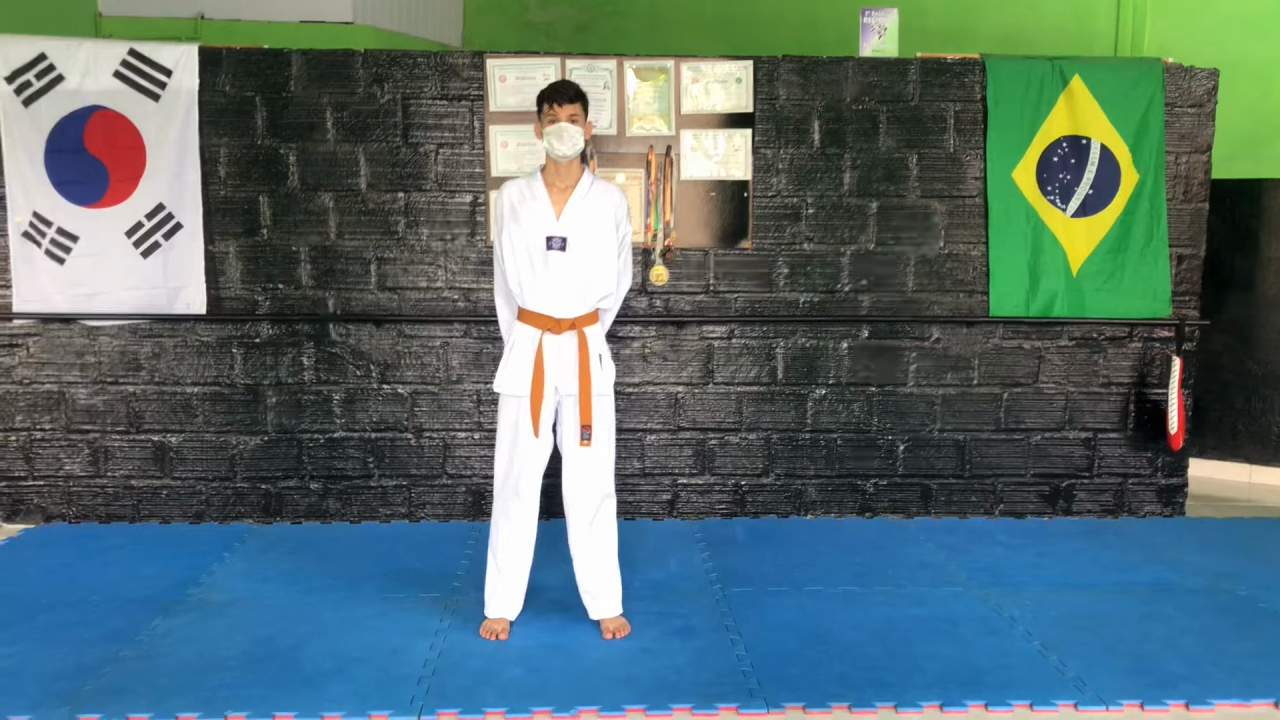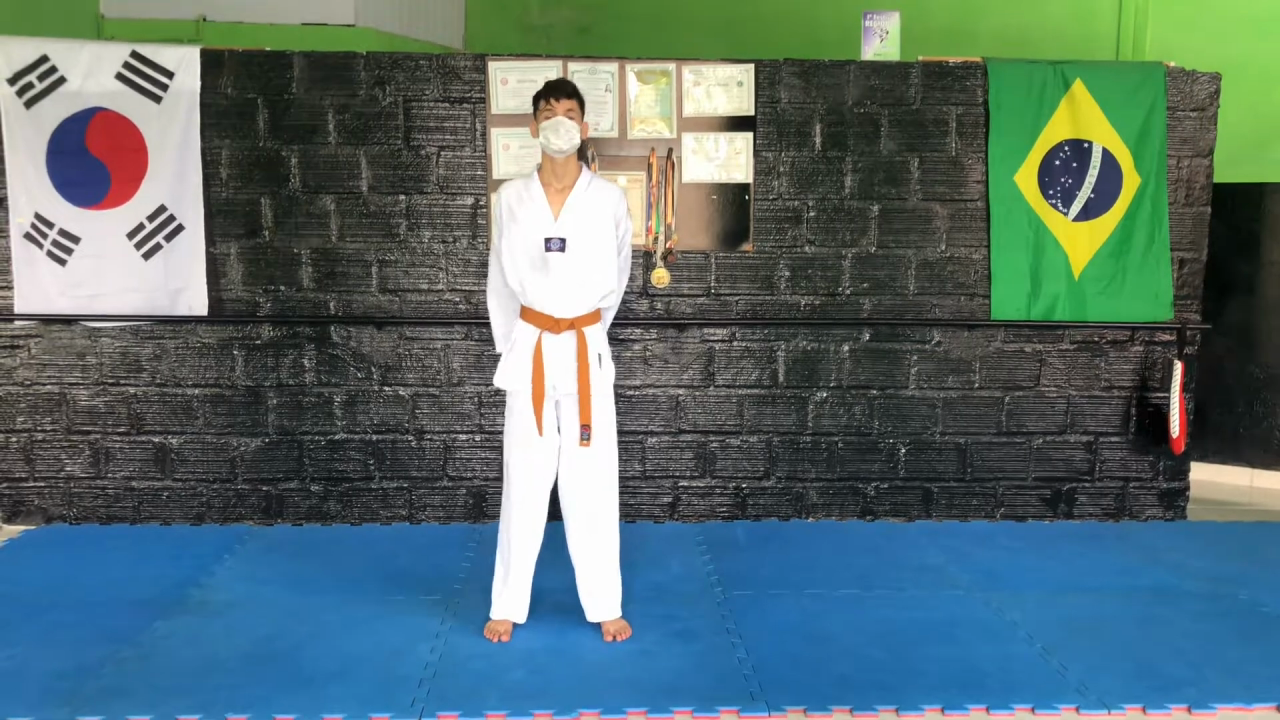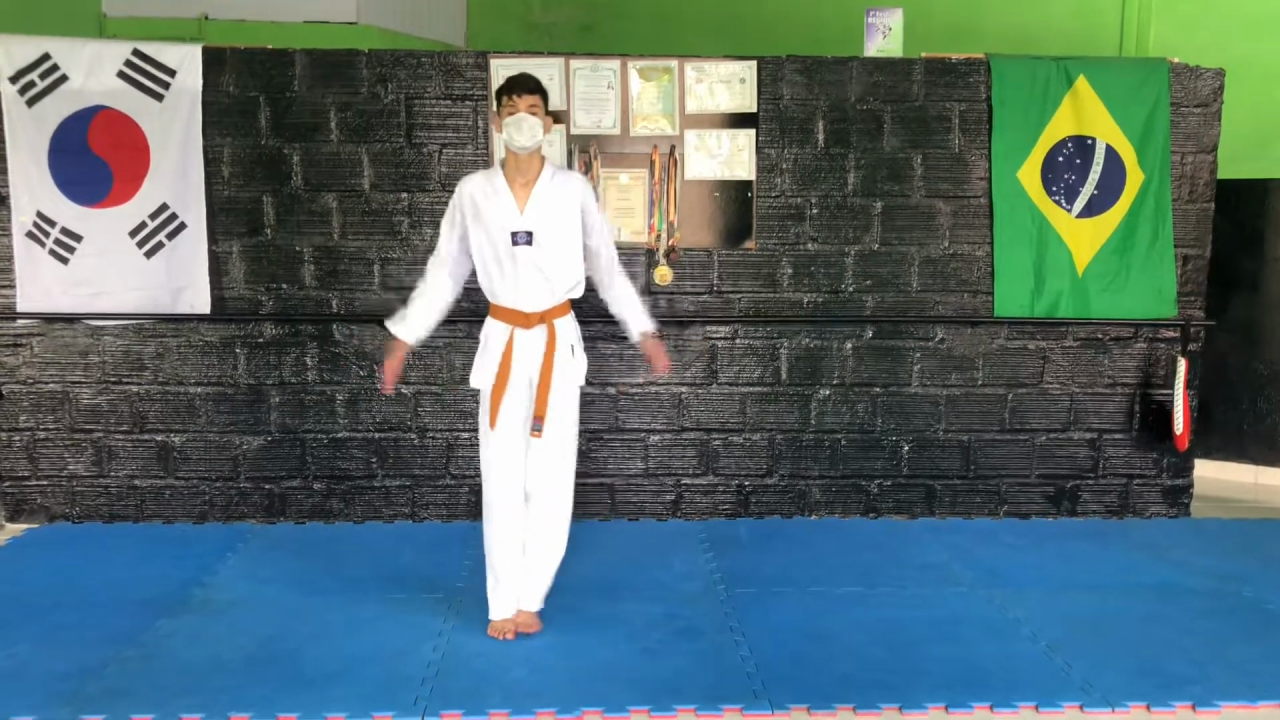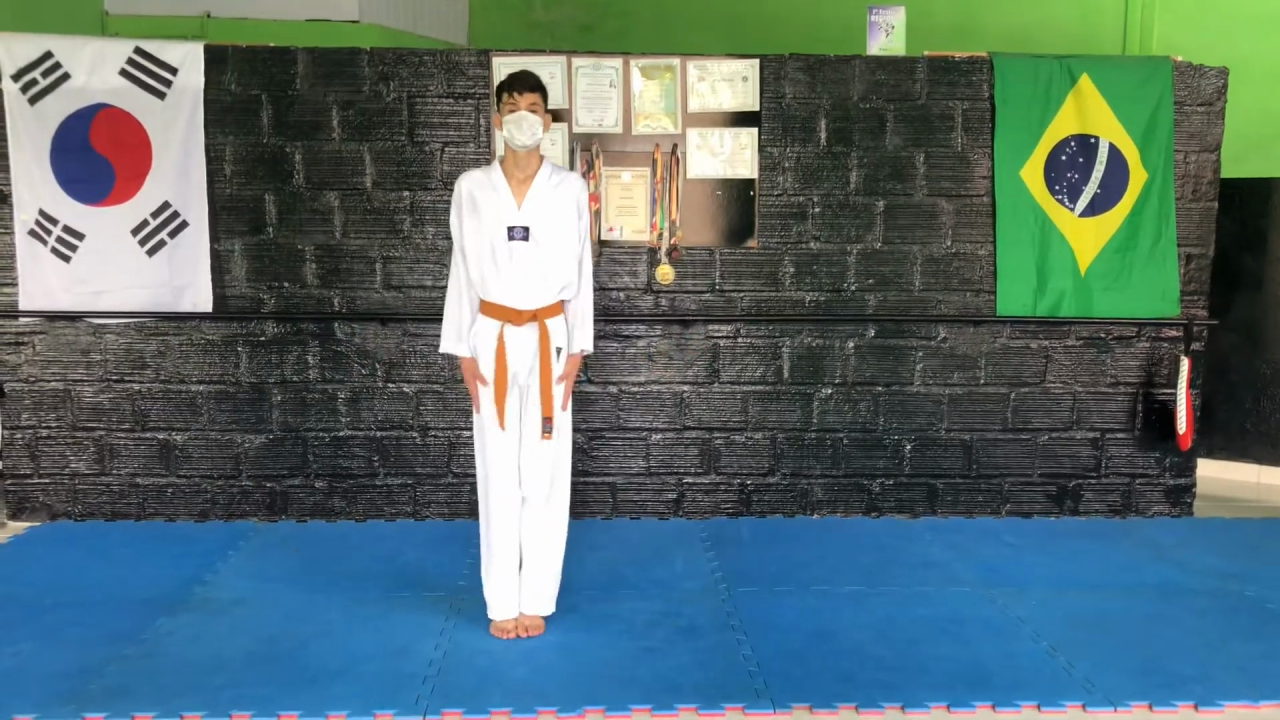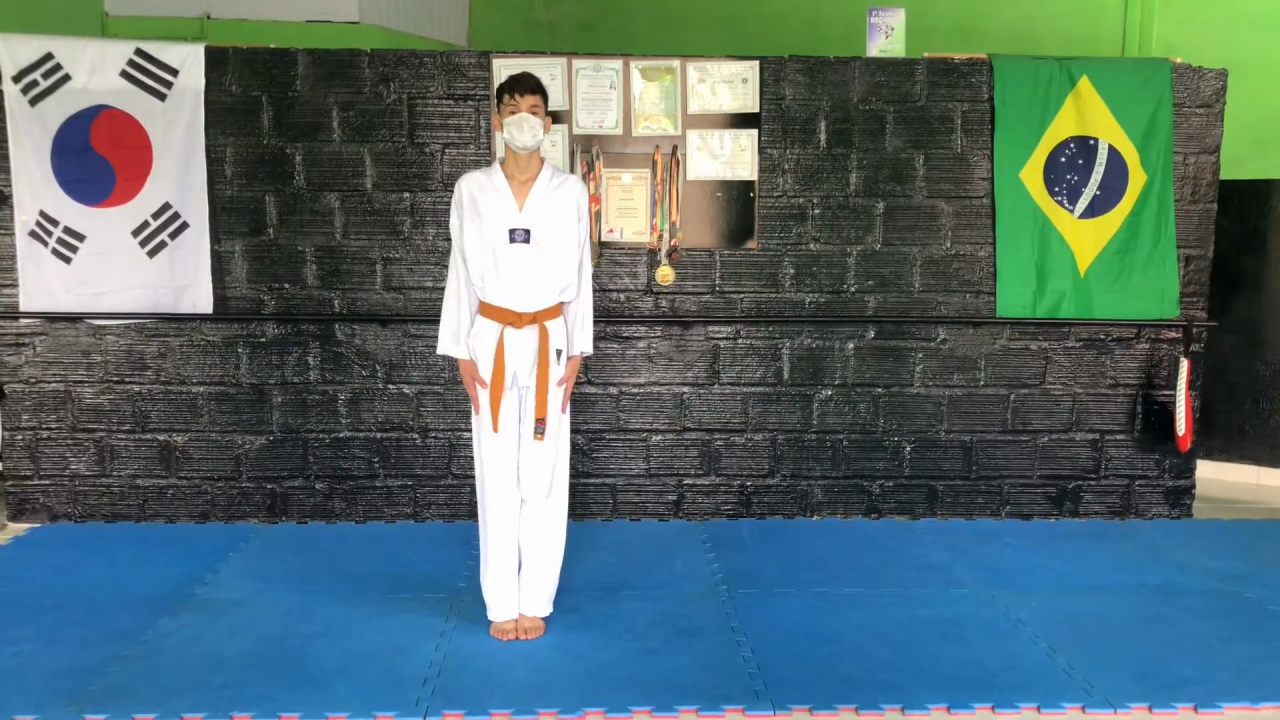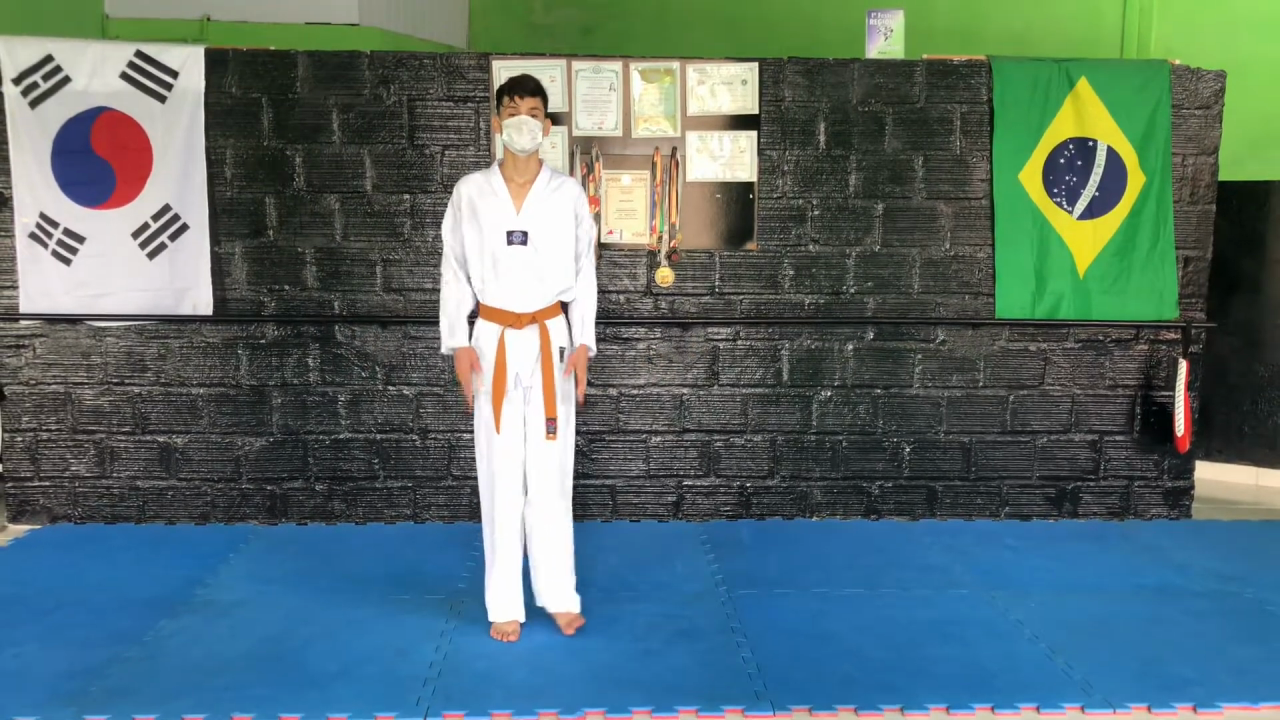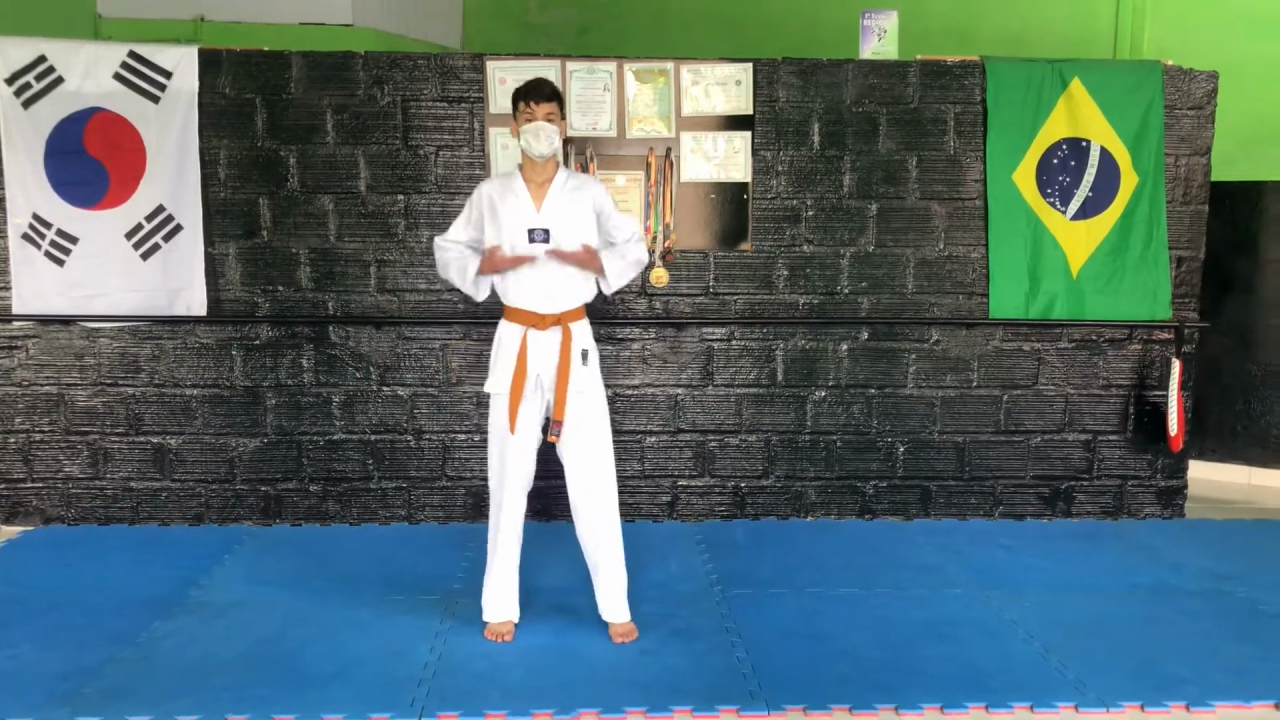
dt=0.5s
person 1, frame 1
left shoulder: (609, 199)
right shoulder: (512, 197)
left elbow: (619, 280)
right elbow: (504, 281)
left wrist: (583, 334)
right wrist: (523, 340)
left hip: (585, 350)
right hip: (528, 349)
left knee: (591, 481)
right knee: (516, 480)
left ankle: (604, 603)
right ankle: (502, 603)
person 1, frame 2
left shoulder: (607, 196)
right shoulder: (510, 198)
left elbow: (615, 275)
right elbow: (501, 280)
left wrist: (584, 332)
right wrist: (510, 346)
left hip: (584, 349)
right hip: (529, 349)
left knee: (591, 483)
right knee: (524, 481)
left ankle: (604, 606)
right ankle: (507, 606)
person 1, frame 3
left shoulder: (573, 189)
right shoulder: (472, 192)
left elbow: (604, 261)
right elbow: (445, 267)
left wrist: (641, 329)
right wrist: (404, 337)
left hip: (557, 340)
right hip: (502, 342)
left knee: (550, 478)
right knee: (501, 478)
left ankle: (530, 598)
right ankle: (504, 601)
person 1, frame 4
left shoulder: (570, 188)
right shoulder: (471, 187)
left elbow: (581, 273)
right elbow: (463, 273)
left wrist: (578, 350)
right wrist: (463, 352)
left hip: (550, 341)
right hip: (492, 339)
left knee: (545, 477)
right knee: (498, 475)
left ankle: (535, 601)
right ankle: (502, 603)
person 1, frame 5
left shoulder: (570, 190)
right shoulder: (472, 189)
left elbow: (580, 275)
right elbow: (462, 273)
left wrist: (577, 351)
right wrist: (461, 352)
left hip: (548, 341)
right hip: (492, 342)
left knee: (544, 477)
right knee: (497, 475)
left ankle: (535, 601)
right ankle: (501, 604)
person 1, frame 6
left shoulder: (568, 192)
right shoulder: (470, 191)
left elbow: (584, 268)
right elbow: (454, 269)
left wrist: (583, 340)
right wrist: (459, 341)
left hip: (550, 340)
right hip: (492, 343)
left knee: (550, 477)
right knee: (500, 478)
left ankle: (559, 595)
right ankle: (504, 605)
person 1, frame 7
left shoulder: (589, 192)
right shoulder: (490, 194)
left elbow: (635, 247)
right elbow: (447, 251)
left wrist: (600, 263)
right wrist: (481, 268)
left hip: (572, 342)
right hip: (516, 343)
left knee: (592, 477)
right knee: (508, 479)
left ankle: (615, 606)
right ankle: (501, 605)
